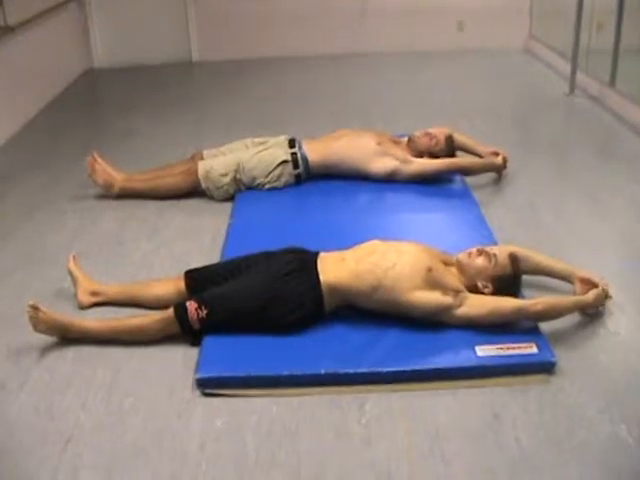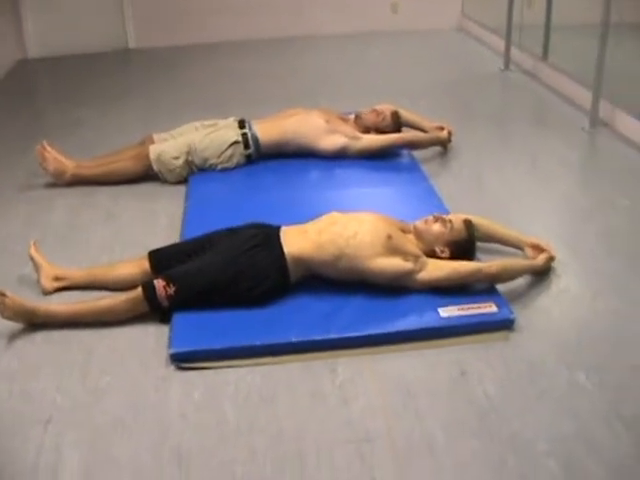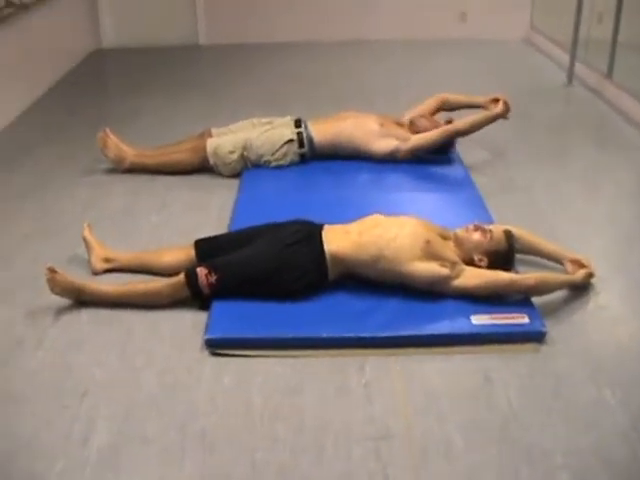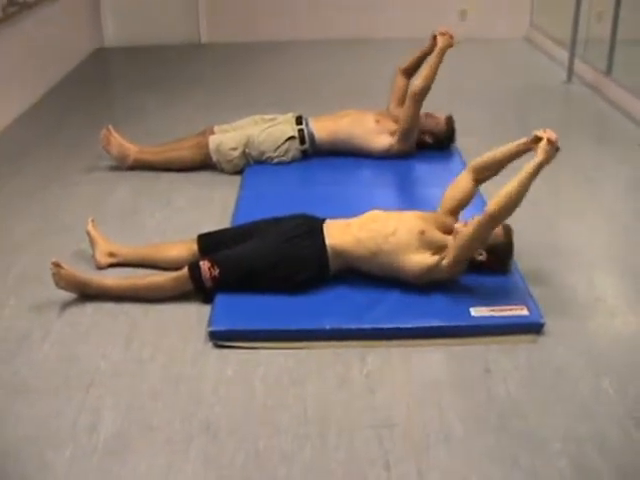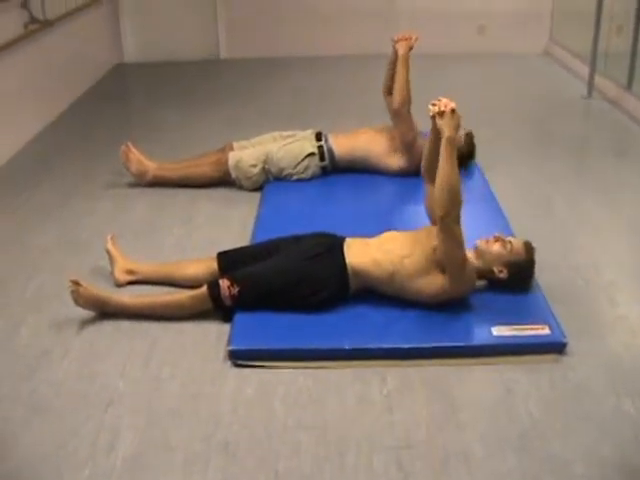
dt=1s
person 1, frame 1
left shoulder: (456, 302)
right shoulder: (445, 260)
left elbow: (526, 308)
right elbow: (517, 251)
left wrist: (582, 302)
right wrist: (575, 275)
left hip: (302, 297)
right hip: (306, 261)
left knee: (179, 317)
right knee: (186, 284)
left ankle: (75, 327)
right ankle: (96, 290)
person 1, frame 2
left shoulder: (416, 266)
right shoulder: (402, 228)
left elbow: (483, 271)
right elbow: (469, 217)
left wrist: (531, 262)
right wrist: (526, 243)
left hip: (267, 269)
right hip: (268, 235)
left knee: (148, 296)
right knee: (151, 263)
left ankle: (45, 313)
right ankle: (59, 274)
person 1, frame 3
left shoulder: (451, 273)
right shoulder: (446, 235)
left elbow: (516, 281)
right elbow: (512, 230)
left wrist: (570, 279)
right wrist: (566, 258)
left hip: (309, 266)
right hip: (310, 233)
left knee: (190, 283)
right knee: (195, 252)
left ankle: (90, 292)
right ankle: (109, 258)
person 1, frame 4
left shoulder: (446, 263)
right shoulder: (443, 221)
left elbow: (492, 215)
right elbow: (476, 171)
left wrist: (537, 163)
right wrist: (526, 143)
left hip: (311, 260)
right hip: (312, 227)
left knee: (195, 275)
right knee: (198, 246)
left ankle: (96, 286)
right ankle: (114, 252)
person 1, frame 5
left shoulder: (459, 281)
right shoulder: (451, 246)
left elbow: (448, 216)
right elbow: (432, 184)
left wrist: (450, 140)
right wrist: (438, 133)
left hip: (328, 280)
right hip: (331, 246)
left knee: (215, 293)
right knee: (217, 265)
left ankle: (112, 303)
right ankle: (131, 269)
person 2, frame 1
left shoulder: (401, 165)
right shoulder: (396, 141)
left elbow: (448, 164)
right elbow: (447, 129)
left wrist: (491, 164)
right wrist: (487, 151)
left hip: (288, 165)
right hip: (287, 144)
left knee: (197, 176)
right knee: (200, 158)
left ankle: (120, 185)
right ankle: (123, 178)
person 2, frame 2
left shoulder: (351, 141)
right shoulder: (345, 118)
left elbow: (396, 138)
right elbow: (393, 106)
left wrist: (437, 138)
right wrist: (432, 127)
left hip: (239, 145)
right hip: (238, 126)
left knee: (150, 161)
right knee: (151, 142)
left ankle: (72, 173)
right ankle: (75, 165)
person 2, frame 3
left shoulder: (403, 147)
right shoulder: (402, 124)
left elbow: (450, 130)
right elbow: (440, 100)
left wrist: (491, 115)
right wrist: (483, 101)
left hip: (295, 145)
right hip: (294, 126)
left knee: (209, 154)
right knee: (209, 136)
left ankle: (131, 160)
right ankle: (134, 154)
person 2, frame 4
left shoulder: (400, 142)
right shoulder: (394, 119)
left elbow: (416, 94)
right elbow: (404, 75)
left wrist: (440, 52)
right wrist: (431, 49)
left hip: (295, 141)
right hip: (294, 123)
left knee: (210, 150)
right knee: (212, 134)
left ankle: (134, 157)
right ankle: (137, 152)
person 2, frame 5
left shoulder: (414, 156)
right shoulder: (411, 139)
left elbow: (400, 107)
right elbow: (390, 95)
left wrist: (403, 56)
right wrist: (396, 55)
left hip: (315, 157)
right hip: (314, 140)
left knee: (229, 166)
right knee: (230, 150)
left ankle: (153, 174)
right ankle: (155, 167)
